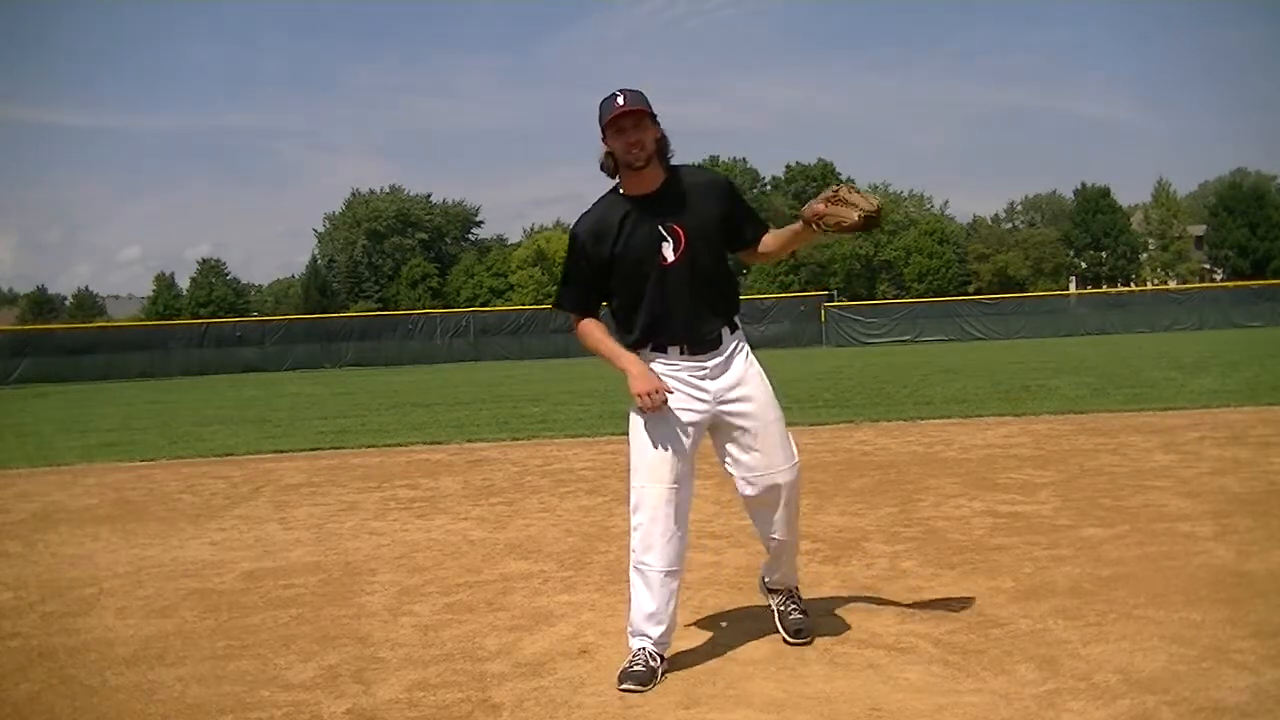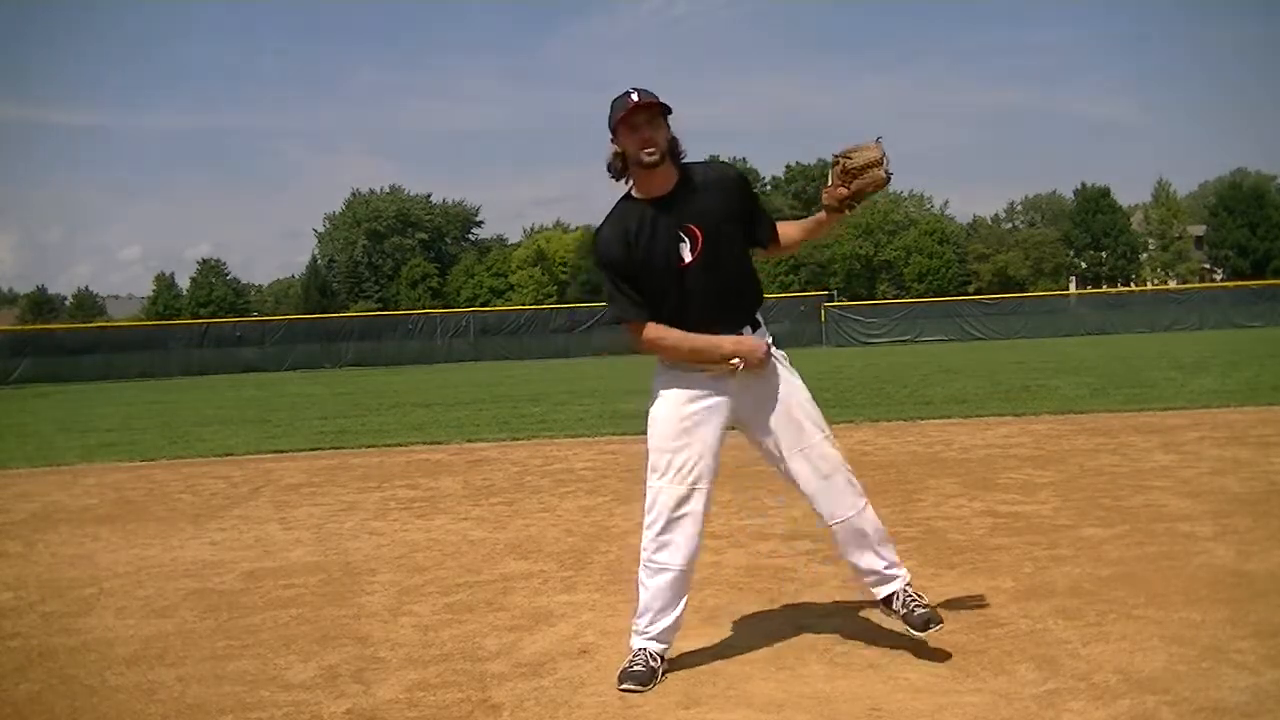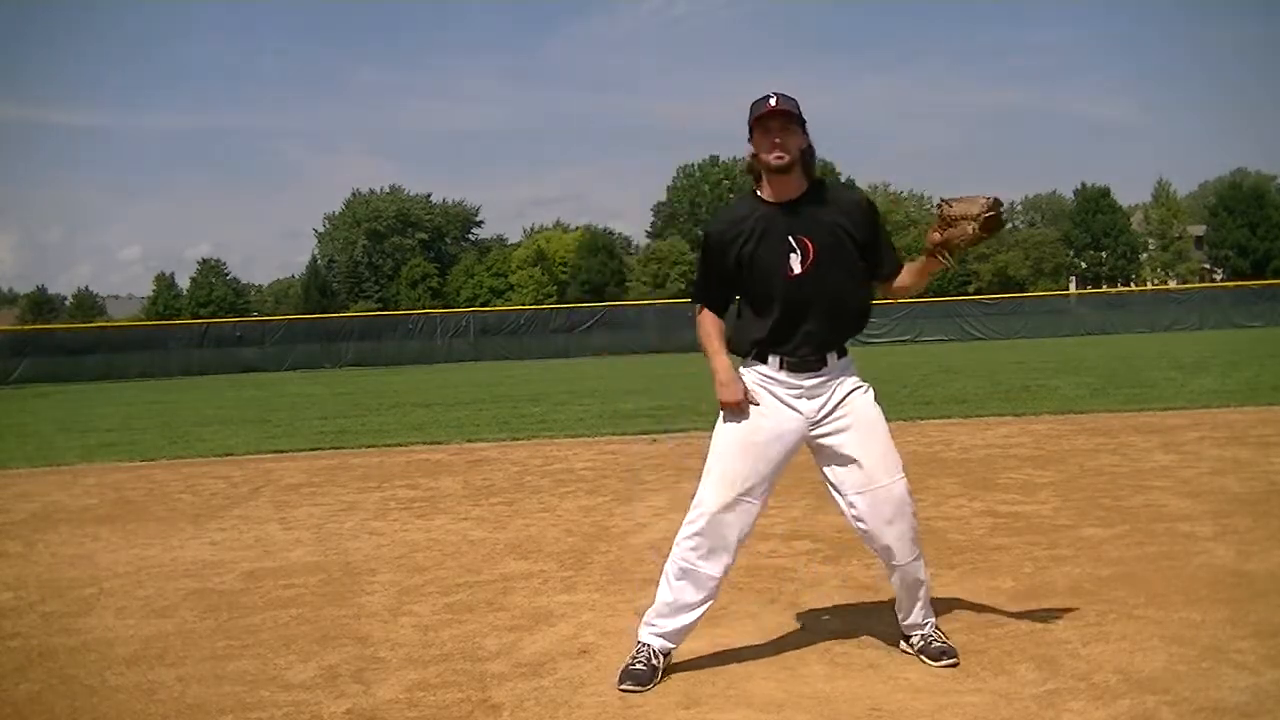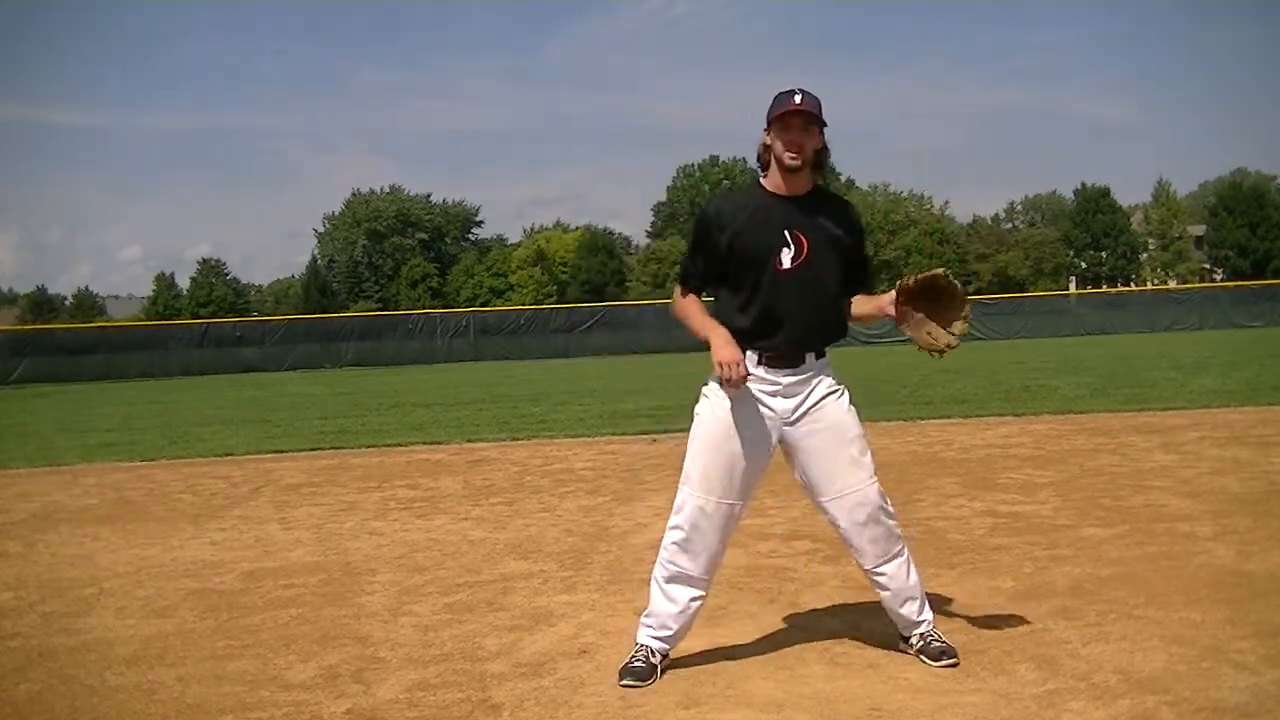
dt=0.4s
person 1, frame 1
left shoulder: (709, 188)
right shoulder: (593, 227)
left elbow: (754, 248)
right elbow: (580, 318)
left wrist: (807, 230)
right wrist: (632, 368)
left hip: (729, 358)
right hip: (655, 373)
left knee: (776, 476)
right knee: (656, 510)
left ankle: (780, 584)
right ankle: (647, 644)
person 1, frame 2
left shoulder: (723, 184)
right shoulder: (615, 235)
left elbow: (772, 241)
right elbow: (641, 332)
left wrist: (832, 215)
right wrist: (729, 348)
left hip: (759, 357)
right hip: (686, 374)
left knee: (826, 476)
right knee: (671, 509)
left ankle: (894, 587)
right ankle: (648, 644)
person 1, frame 3
left shoulder: (851, 208)
right shoulder: (730, 226)
left elbow: (893, 284)
right elbow: (708, 309)
left wrist: (936, 256)
right wrist: (722, 366)
left hip: (838, 383)
right hip: (764, 388)
left knee: (891, 506)
right knee: (714, 515)
left ankle: (919, 626)
right ankle: (654, 642)
person 1, frame 4
left shoulder: (842, 217)
right shoulder: (723, 211)
left elbow: (852, 302)
right elbow: (683, 298)
left wrist: (900, 304)
right wrist: (715, 334)
left hip: (813, 382)
right hip: (739, 383)
left knee: (865, 508)
right knee: (697, 518)
left ankle: (917, 625)
right ankle: (654, 639)
